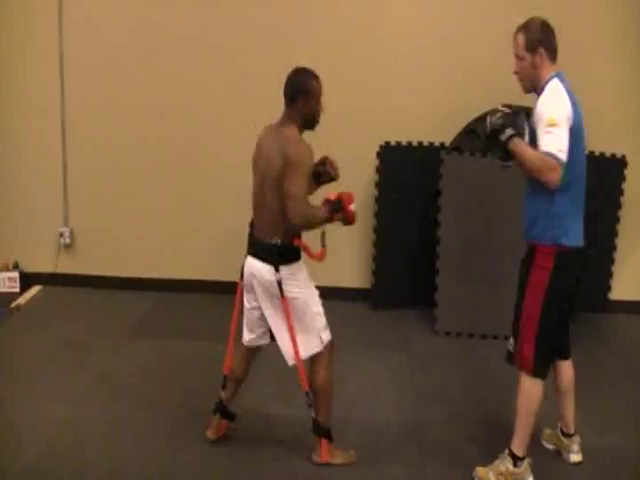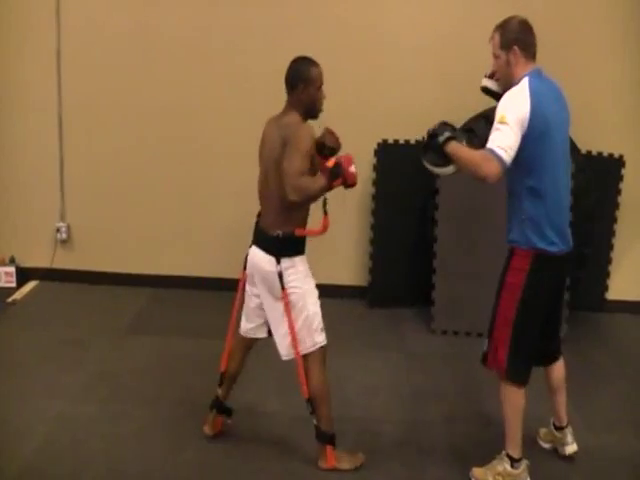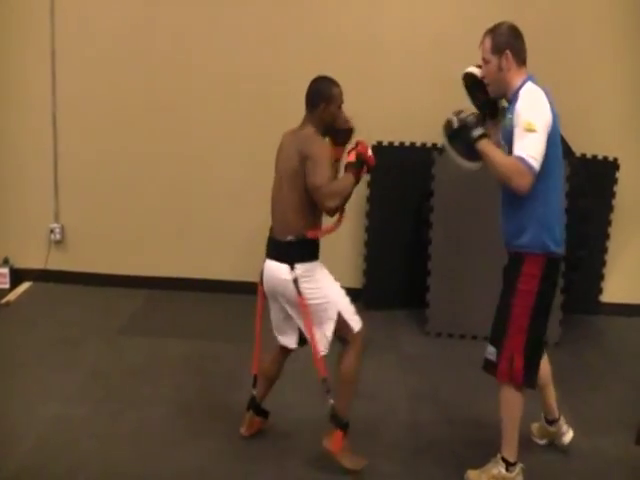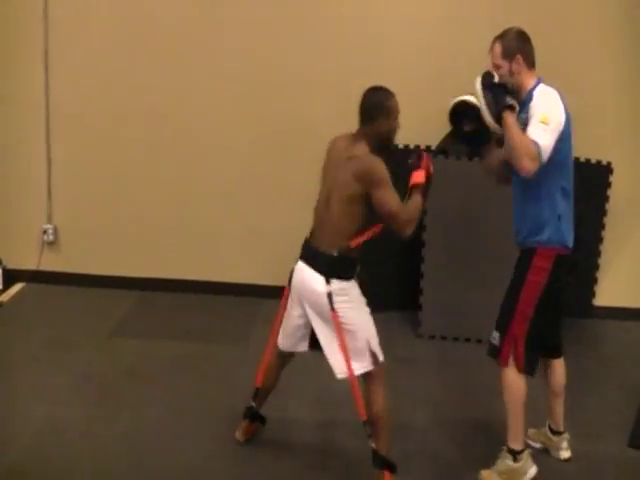
dt=0.4s
person 1, frame 1
left shoulder: (552, 98)
right shoulder: (557, 96)
left elbow: (550, 173)
left wrist: (508, 137)
right wrist: (514, 136)
left hip: (549, 243)
right hip: (566, 241)
left knee: (530, 354)
right knee: (558, 344)
right ankle: (568, 436)
person 1, frame 2
left shoulder: (518, 98)
right shoulder: (554, 93)
left elbow: (491, 169)
left wrist: (447, 140)
left hip: (532, 246)
right hip: (558, 242)
left knee: (508, 356)
right knee: (547, 344)
right ankle: (562, 430)
person 1, frame 3
left shoulder: (532, 101)
right shoulder: (514, 103)
left elbow: (521, 178)
right elbow: (503, 163)
left wrist: (482, 136)
right wrist: (486, 123)
left hip: (534, 249)
right hip: (530, 245)
left knee: (508, 356)
right knee: (529, 342)
right ankle: (555, 422)
person 1, frame 4
left shoulder: (546, 101)
right shoulder: (527, 105)
left elbow: (529, 165)
right elbow: (501, 174)
left wrist: (504, 112)
right wrist: (485, 142)
left hip: (546, 245)
right hip: (546, 242)
left knee: (510, 349)
right knee: (548, 343)
right ankle: (558, 434)
person 2, frame 1
left shoulder: (268, 135)
right shoulder: (297, 148)
right elbow: (297, 215)
left wrist: (317, 178)
right wrist: (334, 208)
left hip: (255, 256)
right hip: (282, 264)
left knee: (250, 342)
right knee: (321, 350)
left ankle: (219, 419)
right ankle: (324, 444)
person 2, frame 2
left shoulder: (273, 125)
right shoulder: (297, 131)
right elbow: (295, 191)
left wrist: (320, 153)
right wrist: (335, 174)
left hip: (261, 248)
right hip: (284, 256)
left knee: (247, 335)
right knee: (314, 351)
left ankle: (215, 415)
right ankle: (328, 450)
person 2, frame 3
left shoulder: (291, 138)
right shoulder: (314, 145)
right elbow: (331, 201)
left wrist: (340, 141)
right wrist: (358, 167)
left hip: (273, 261)
right hip: (299, 265)
left knee: (285, 344)
right knee: (353, 338)
left ankle: (253, 416)
right ankle: (338, 434)
person 2, frame 4
left shoulder: (339, 144)
right shoulder: (370, 166)
right elbow: (405, 226)
right wrist: (419, 182)
left hip: (306, 267)
right hip: (334, 281)
left knee: (284, 351)
right knee: (374, 373)
left ankle: (250, 421)
